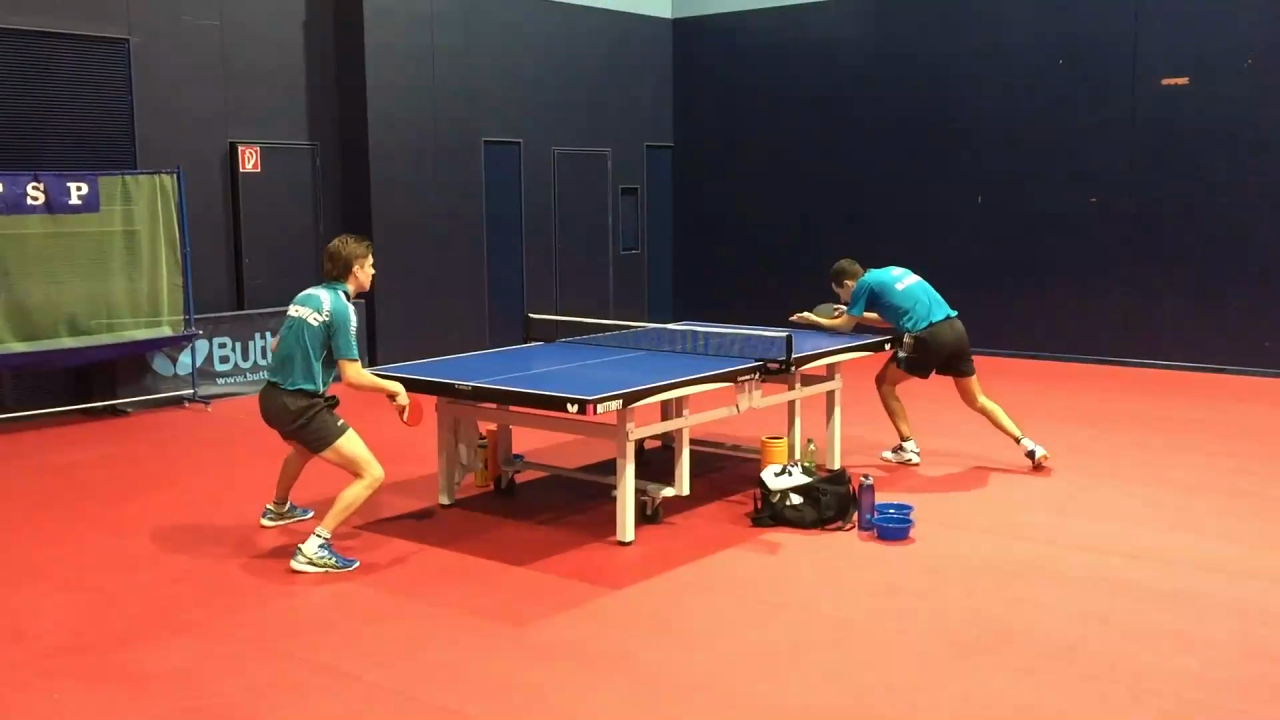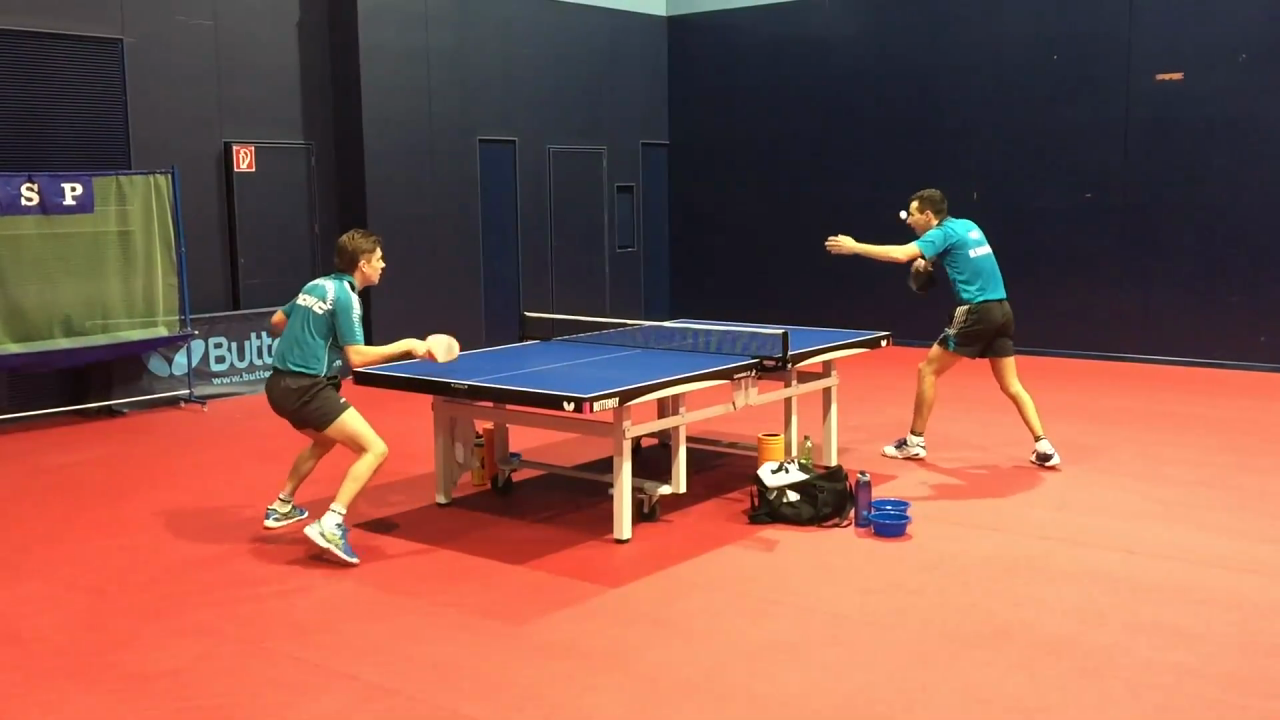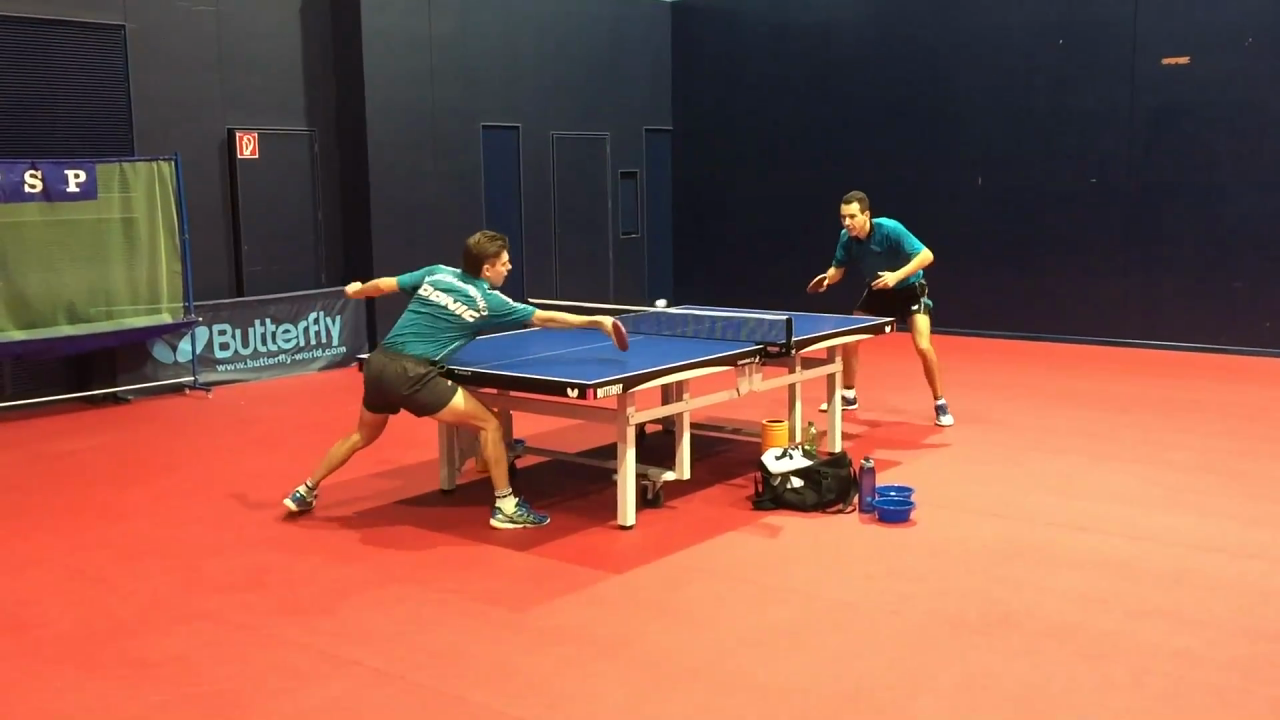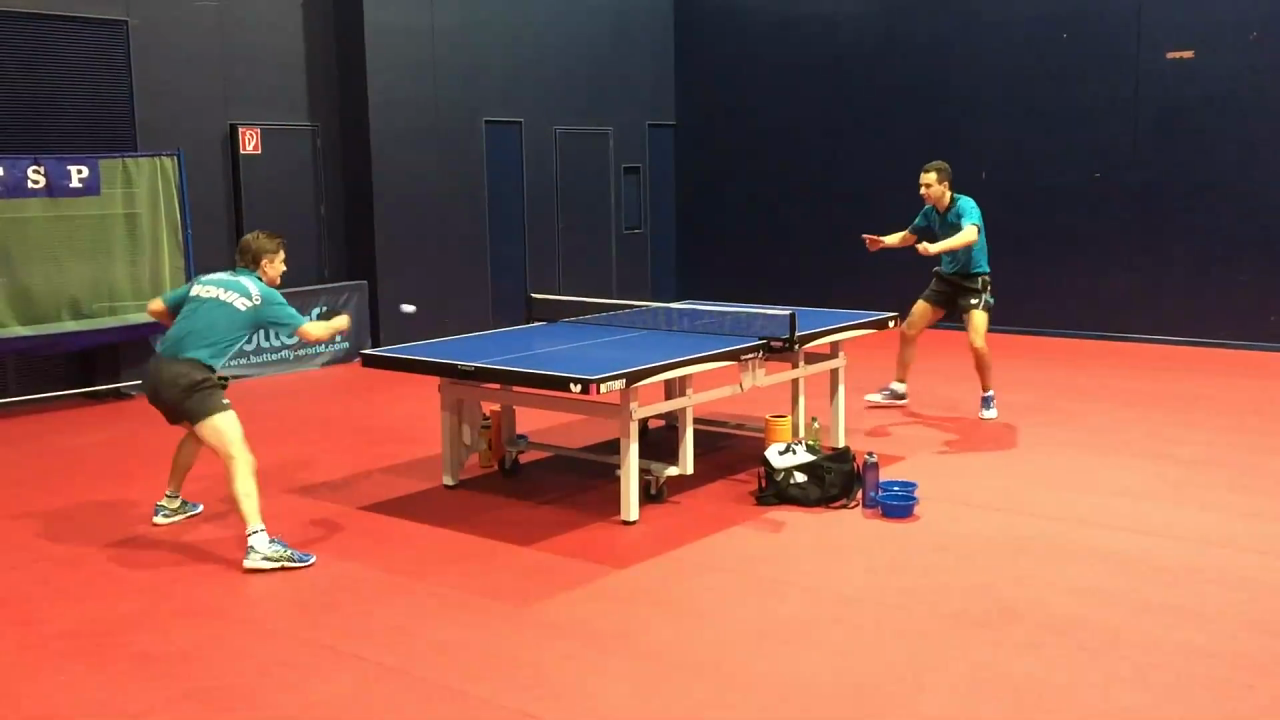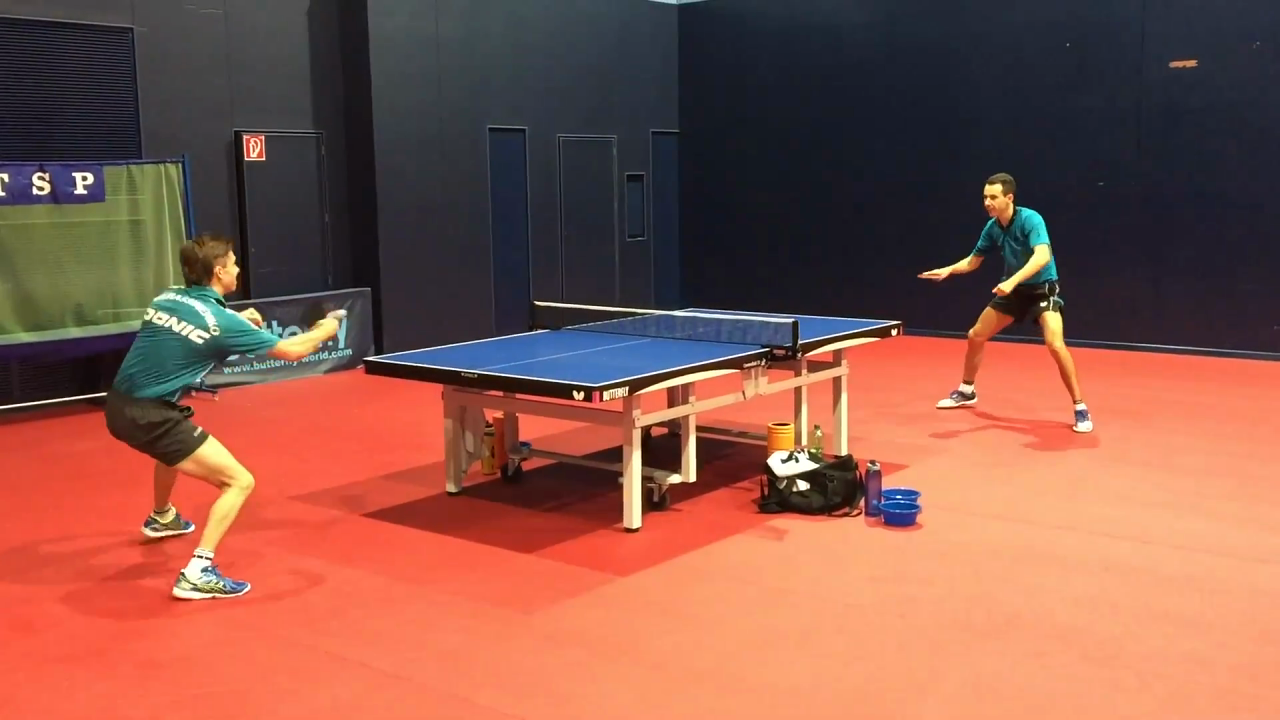
dt=1s
person 1, frame 1
left shoulder: (306, 296)
right shoulder: (340, 308)
left elbow: (278, 347)
right elbow: (352, 376)
right wrist: (393, 387)
left hip: (273, 397)
right hip: (301, 405)
left knee: (306, 447)
right knee: (371, 474)
left ankle: (278, 509)
right ankle: (314, 548)
person 1, frame 2
left shoulder: (315, 285)
right shoulder: (345, 297)
left elbow: (276, 322)
right elbow: (357, 358)
right wrist: (407, 346)
left hip: (280, 383)
right hip: (305, 387)
left knee: (324, 441)
right knee: (375, 450)
left ankle: (281, 506)
right ankle: (330, 524)
person 1, frame 3
left shoulder: (436, 273)
right shoulder: (488, 302)
left elbow: (383, 285)
right elbow: (544, 318)
left wrist: (357, 290)
right wrist: (597, 322)
left hip: (380, 364)
right hip: (413, 374)
left knee: (363, 435)
right knee: (488, 425)
left ankle: (304, 492)
right ankle: (506, 506)
person 1, frame 4
left shoulder: (205, 281)
right shoulder: (263, 295)
left elbow: (155, 308)
right elbow: (312, 333)
right wrist: (339, 323)
left hip: (157, 374)
right hip: (191, 381)
left knee: (197, 433)
right knee: (240, 461)
left ankle: (170, 504)
right ankle: (260, 543)
person 1, frame 5
left shoulder: (166, 298)
right shoulder: (220, 321)
right elbow: (291, 350)
right wrist: (323, 330)
left hip: (117, 409)
right hip: (148, 419)
left knee: (174, 449)
right knee: (239, 483)
left ankle: (161, 517)
right ankle: (198, 571)
person 2, frame 1
left shoulder: (865, 283)
right shoulder: (893, 272)
left elbow: (845, 326)
left wrist: (815, 320)
right wrist: (855, 313)
left hip: (928, 337)
right hip: (955, 329)
left knee: (885, 382)
right knee: (976, 400)
left ankle: (907, 447)
right ankle: (1027, 445)
person 2, frame 2
left shoulder: (943, 233)
right shoulder: (968, 226)
left elbow: (901, 254)
left wrist: (856, 248)
right wrist: (928, 260)
left hip: (976, 312)
right hip: (1001, 310)
left knee: (928, 370)
right knee: (1011, 385)
left ankle: (914, 442)
right ankle: (1043, 447)
person 2, frame 3
left shoulder: (890, 229)
right shoulder: (847, 238)
left elbow: (927, 255)
right elbow: (837, 270)
left wrist: (896, 275)
right wrist: (826, 280)
left hip: (909, 289)
right hip: (877, 292)
left knee: (922, 346)
right knee: (849, 341)
left ankle: (939, 404)
right ankle: (848, 395)
person 2, frame 4
left shoulder: (966, 206)
right shoulder: (929, 212)
left elbow: (970, 236)
right elbow: (907, 237)
left wrist: (936, 247)
right wrist: (882, 241)
left hip: (973, 281)
right hip: (945, 280)
left knee: (976, 343)
right knee: (907, 331)
left ankle: (988, 396)
right ankle: (898, 389)
person 2, frame 5
left shoulder: (1030, 219)
right shoulder: (991, 228)
left elbow: (1043, 257)
right elbow: (973, 261)
left wrist: (1012, 281)
right wrist: (948, 270)
left hip: (1041, 290)
right hip: (1011, 292)
left knee: (1055, 345)
right knee: (975, 337)
left ankle: (1079, 407)
right ankle: (966, 391)
